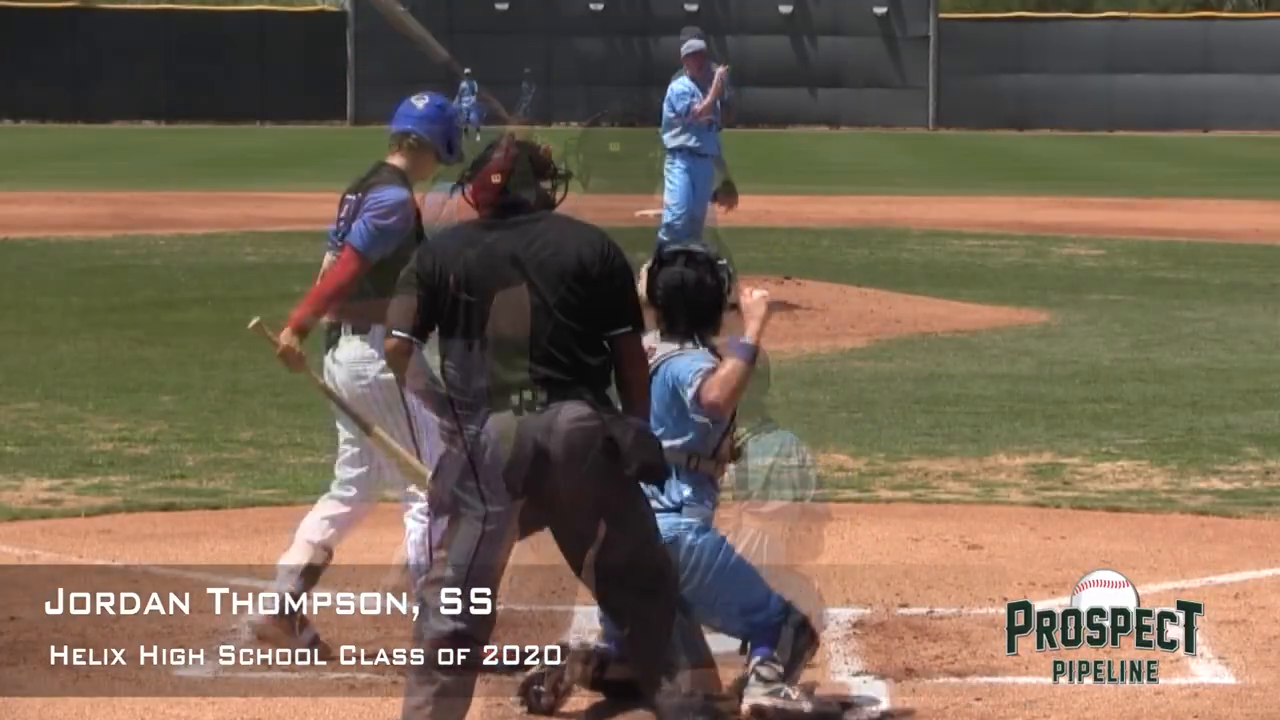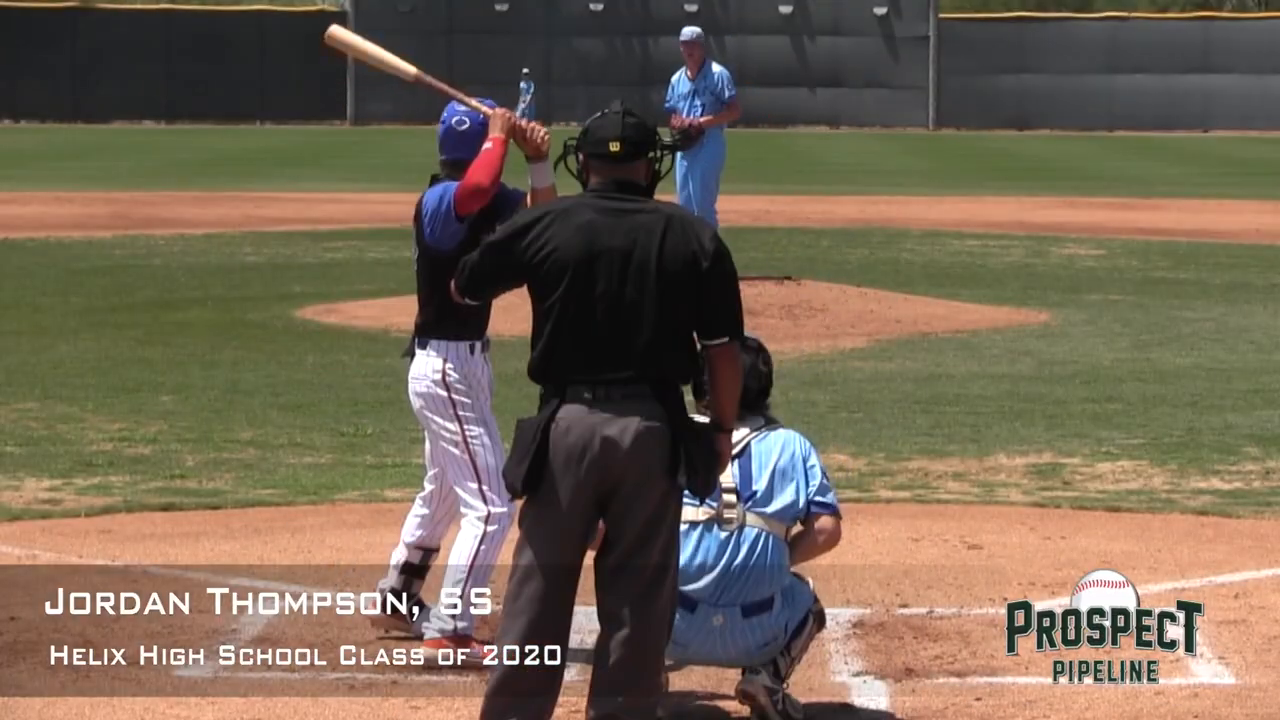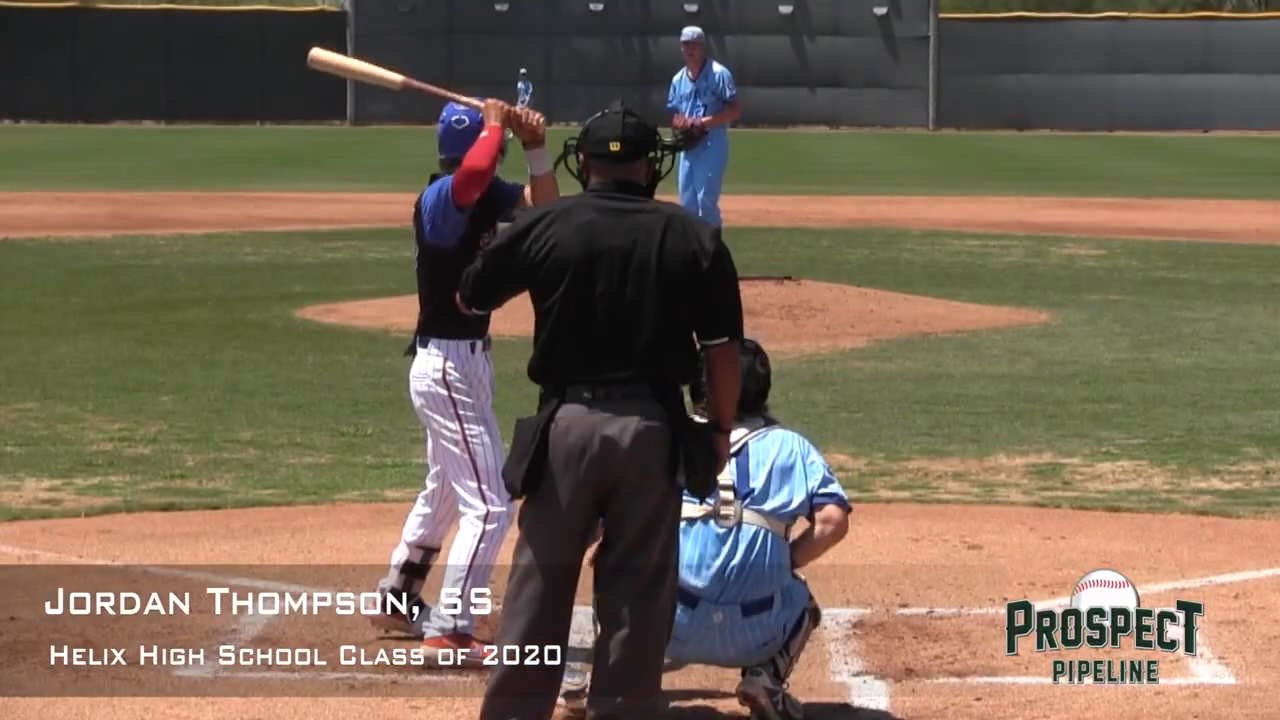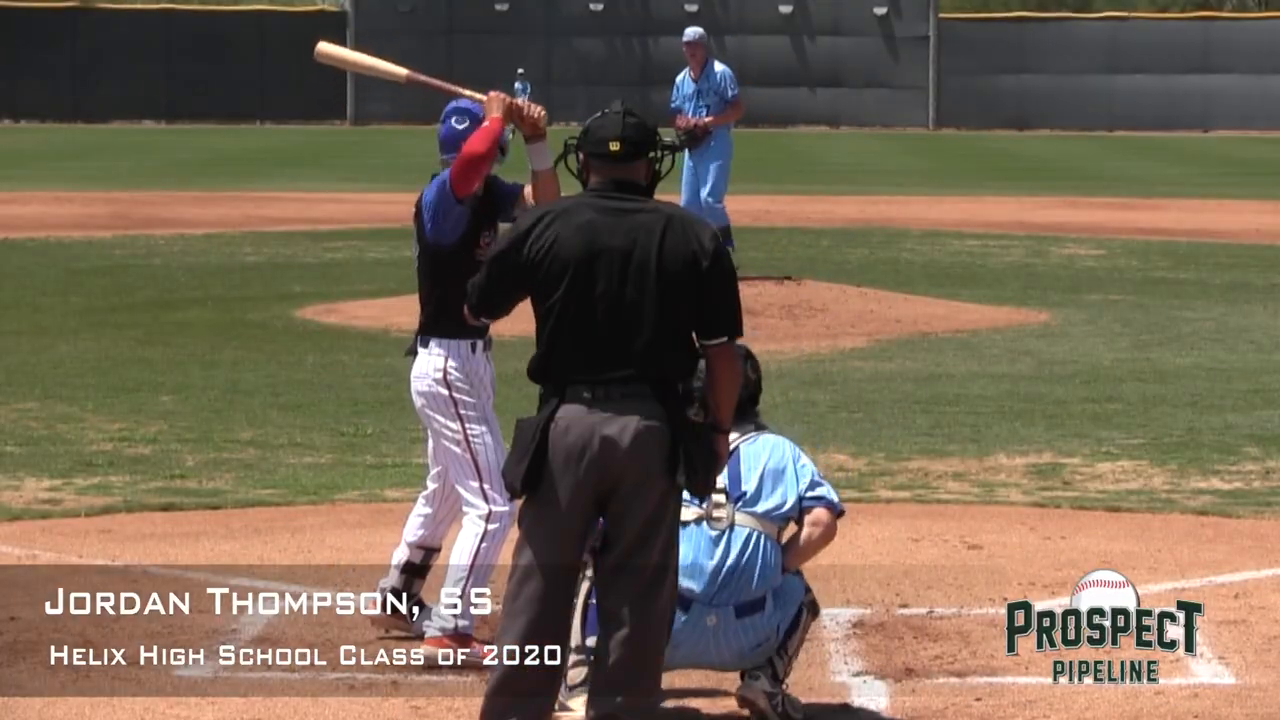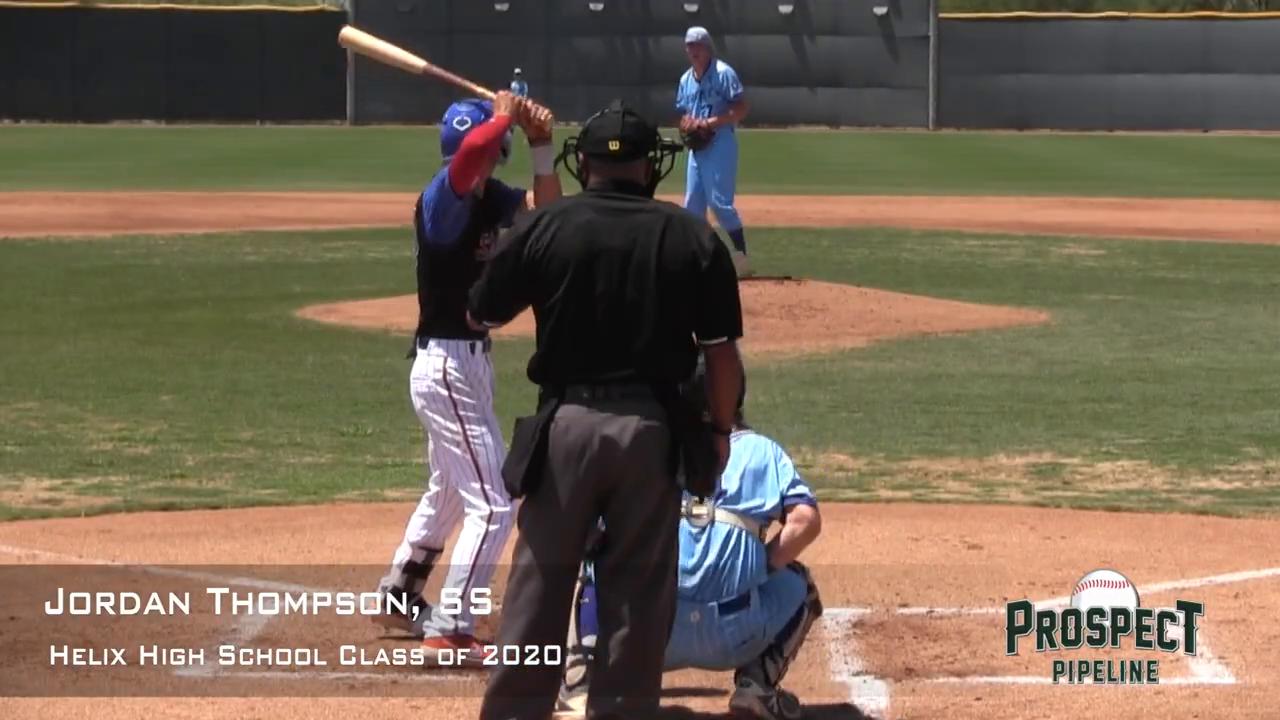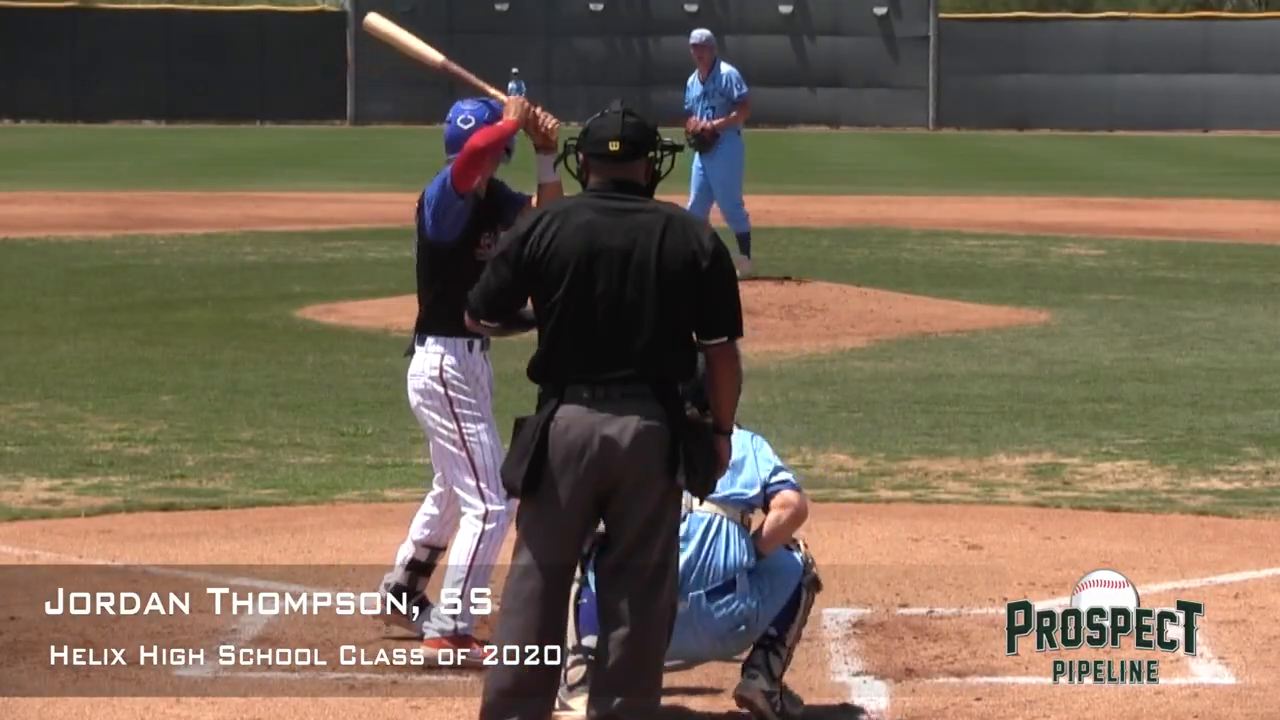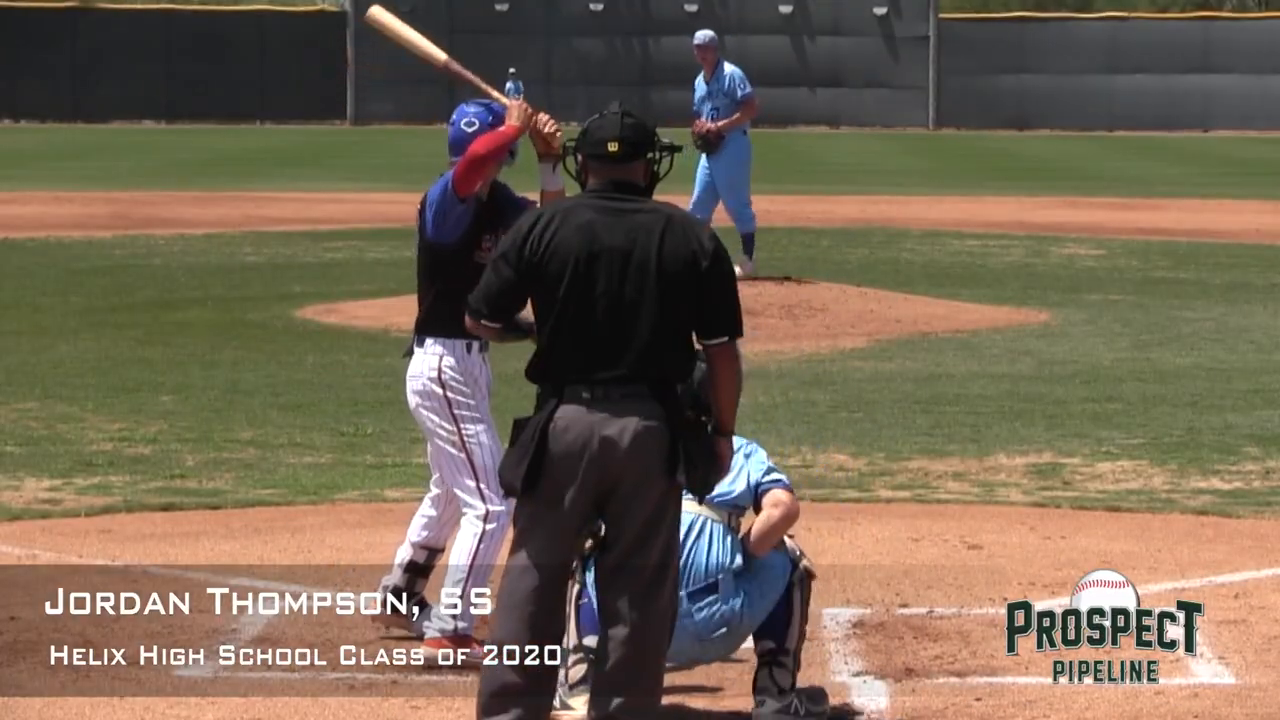
dt=0.1s
person 1, frame 1
left shoulder: (442, 250)
right shoulder: (590, 244)
left elbow: (398, 350)
right elbow: (629, 351)
left wrist: (450, 411)
right wrist: (631, 434)
left hip: (495, 434)
right hip: (582, 431)
left knee: (458, 588)
right knee: (641, 585)
person 1, frame 2
left shoulder: (540, 225)
right shoulder: (694, 237)
left elbow: (463, 290)
right elbow: (723, 351)
right wrist: (719, 430)
left hip: (564, 426)
right hip: (651, 429)
left knee: (541, 584)
right knee: (642, 592)
person 1, frame 3
left shoulder: (542, 227)
right shoulder: (696, 237)
left elbow: (469, 300)
right elbow: (723, 351)
right wrist: (719, 429)
left hip: (566, 425)
right hip: (652, 428)
left knee: (541, 581)
right knee: (640, 592)
person 1, frame 4
left shoulder: (541, 227)
right shoulder: (695, 237)
left elbow: (476, 310)
right elbow: (722, 352)
right wrist: (718, 430)
left hip: (566, 425)
right hip: (652, 428)
left knee: (541, 580)
right knee: (640, 590)
person 1, frame 5
left shoulder: (541, 227)
right shoulder: (694, 237)
left elbow: (481, 316)
right elbow: (721, 352)
right wrist: (720, 431)
left hip: (565, 424)
right hip: (652, 428)
left knee: (540, 579)
right knee: (639, 589)
person 1, frame 6
left shoulder: (541, 227)
right shoulder: (694, 237)
left elbow: (479, 319)
right elbow: (722, 352)
right wrist: (721, 431)
left hip: (564, 424)
right hip: (651, 428)
left knee: (537, 579)
right knee: (639, 589)
person 1, frame 7
left shoulder: (540, 227)
right shoulder: (693, 237)
left elbow: (480, 322)
right elbow: (722, 351)
right wrist: (722, 432)
left hip: (563, 425)
right hip: (650, 428)
left knee: (533, 576)
right knee: (640, 589)
person 2, frame 1
left shoulder: (367, 190)
right shoulder: (394, 199)
right elbow: (345, 268)
right wrist: (297, 328)
left hip: (353, 353)
right hip: (378, 358)
left knee: (352, 490)
right knee: (427, 492)
left ankle: (284, 607)
person 2, frame 2
left shoulder: (467, 198)
right shoulder: (441, 200)
right elbow: (477, 188)
left wrist: (537, 158)
right wrist: (499, 136)
left hip: (457, 363)
right hip: (448, 369)
left knee: (443, 493)
right knee: (491, 505)
left ankle: (394, 601)
right ankle: (448, 631)
person 2, frame 3
left shoulder: (482, 192)
right shoulder: (440, 197)
left elbow: (545, 205)
right elbow: (473, 171)
left wrist: (536, 146)
right wrist: (495, 125)
left hip: (462, 362)
right hip: (448, 367)
left knee: (445, 491)
right knee: (490, 504)
left ankle: (396, 599)
right ankle: (448, 630)
person 2, frame 4
left shoulder: (484, 191)
right shoulder: (441, 195)
left elbow: (545, 203)
right elbow: (471, 157)
left wrist: (536, 140)
right wrist: (497, 117)
left hip: (465, 362)
right hip: (448, 367)
left knee: (445, 491)
right knee: (491, 504)
left ankle: (397, 598)
right ankle: (448, 631)
person 2, frame 5
left shoulder: (486, 193)
right shoulder: (441, 195)
left elbow: (546, 210)
right elbow: (471, 151)
left wrist: (541, 143)
right wrist: (504, 115)
left hip: (465, 363)
right hip: (448, 367)
left knee: (448, 491)
right knee: (492, 505)
left ankle: (398, 597)
right ankle: (447, 632)
person 2, frame 6
left shoulder: (490, 194)
right shoulder: (443, 193)
right elbow: (474, 151)
left wrist: (546, 152)
right wrist: (513, 120)
left hip: (465, 361)
right hip: (444, 366)
left knee: (452, 491)
right knee: (488, 505)
left ankle: (400, 594)
right ankle: (447, 632)
person 2, frame 7
left shoulder: (493, 198)
right shoulder: (445, 196)
right elbow: (477, 157)
left wrist: (549, 160)
right wrist: (514, 125)
left hip: (464, 363)
right hip: (443, 367)
left knee: (450, 492)
right knee: (488, 506)
left ankle: (399, 597)
right ankle: (447, 631)
person 3, frame 1
left shoulder: (639, 354)
right shoulder: (691, 363)
right elbow: (716, 401)
right wrist: (752, 333)
right hip: (675, 536)
left knee: (630, 660)
right knee: (787, 625)
left ankle: (584, 661)
person 3, frame 2
right shoulder: (792, 445)
right elbow: (826, 530)
right wrist: (779, 558)
left hip: (672, 623)
right hip: (751, 633)
right knee: (801, 600)
right ankle: (765, 680)
person 3, frame 3
right shoulder: (790, 445)
right elbow: (833, 522)
right wrist: (786, 563)
left hip: (672, 625)
right hip: (748, 636)
right knee: (797, 599)
right ankle: (765, 680)
person 3, frame 4
right shoulder: (779, 449)
right elbow: (822, 524)
right wrist: (774, 569)
right hip: (744, 640)
right knee: (795, 593)
left ankle: (581, 688)
right ankle: (764, 681)
person 3, frame 5
right shoulder: (761, 448)
right elbow: (805, 522)
right wrist: (758, 567)
right hip: (732, 636)
left knee: (596, 564)
right knee: (796, 585)
left ankle: (581, 687)
right ankle: (758, 686)
person 3, frame 6
right shoulder: (744, 442)
right elbow: (791, 508)
right wrist: (749, 557)
right hip: (723, 624)
left knee: (593, 562)
right knee: (795, 563)
left ankle: (581, 687)
right ankle: (762, 682)
person 3, frame 7
right shoulder: (737, 448)
right elbow: (782, 508)
right wrist: (741, 559)
right hip: (710, 627)
left knee: (591, 564)
right knee: (786, 560)
left ankle: (580, 689)
person 4, frame 1
left shoulder: (711, 91)
right shoulder: (678, 88)
left elbow: (712, 131)
right elbow: (699, 116)
right wrist: (717, 86)
left hip: (704, 163)
right hip: (681, 161)
left knee: (695, 223)
right knee: (676, 217)
person 4, frame 2
left shoulder: (718, 74)
right shoulder: (677, 80)
left elbow: (734, 111)
right elbow: (672, 115)
left wrist: (701, 122)
right wrist: (679, 122)
left hip: (710, 144)
right hip: (685, 146)
left knee: (703, 203)
right knee: (686, 205)
person 4, frame 3
left shoulder: (719, 74)
right shoulder: (678, 79)
left elbow: (735, 111)
right elbow: (674, 115)
left wrist: (702, 122)
right wrist: (681, 122)
left hip: (712, 144)
right hip: (688, 146)
left knee: (706, 200)
right knee: (688, 206)
person 4, frame 4
left shoulder: (721, 72)
right shoulder: (681, 79)
left elbow: (738, 110)
right elbow: (677, 115)
left wrist: (706, 122)
right wrist: (683, 123)
left hip: (716, 144)
right hip: (692, 146)
left knee: (710, 199)
right knee: (690, 206)
left ankle: (728, 252)
person 4, frame 5
left shoulder: (723, 72)
right shoulder: (685, 79)
left elbow: (742, 109)
left wrist: (709, 122)
right wrist: (687, 123)
left hip: (720, 144)
right hip: (697, 147)
left knee: (721, 202)
right knee: (692, 206)
left ankle: (741, 258)
person 4, frame 6
left shoulder: (728, 74)
right shoulder: (692, 81)
left elbow: (745, 109)
left wrist: (714, 124)
right wrist: (694, 125)
left hip: (726, 145)
right hip: (703, 147)
left knee: (730, 204)
right knee: (696, 207)
left ankle: (745, 260)
person 4, frame 7
left shoulder: (732, 74)
right shoulder: (699, 81)
left elbow: (751, 109)
left wrist: (720, 126)
right wrist: (700, 127)
left hip: (733, 146)
left knee: (738, 205)
right knee: (698, 206)
left ankle: (747, 261)
